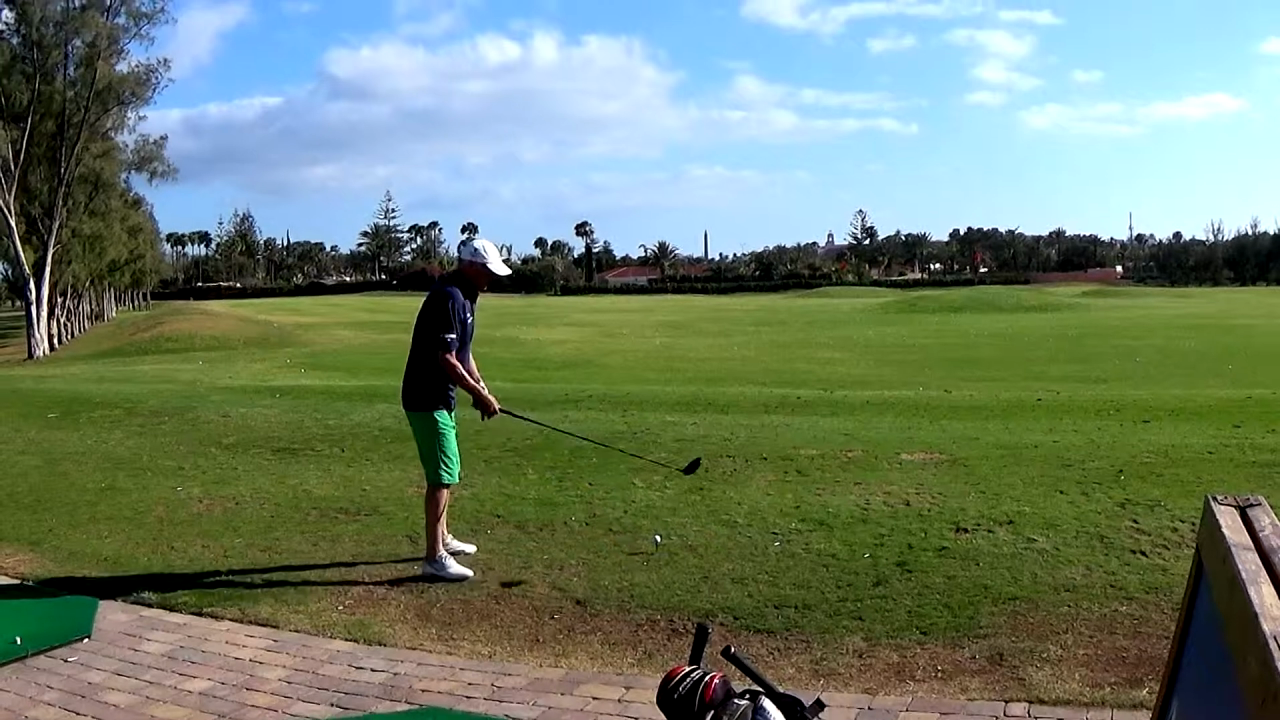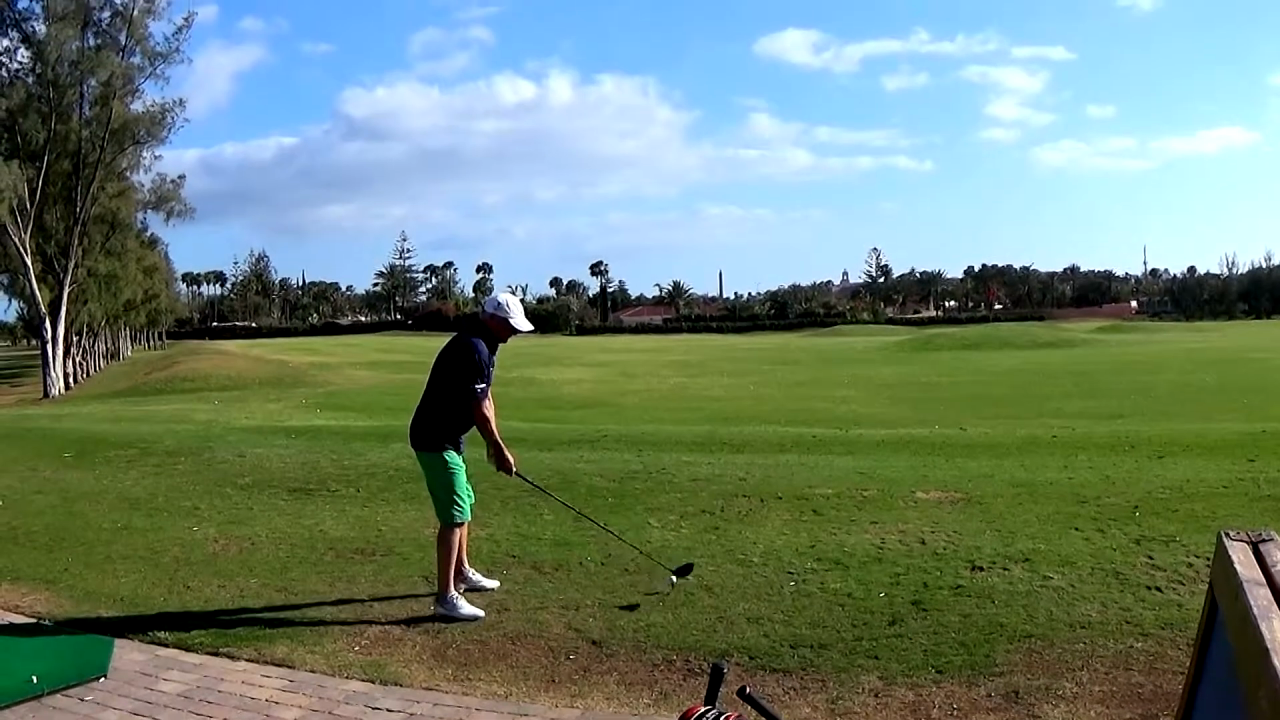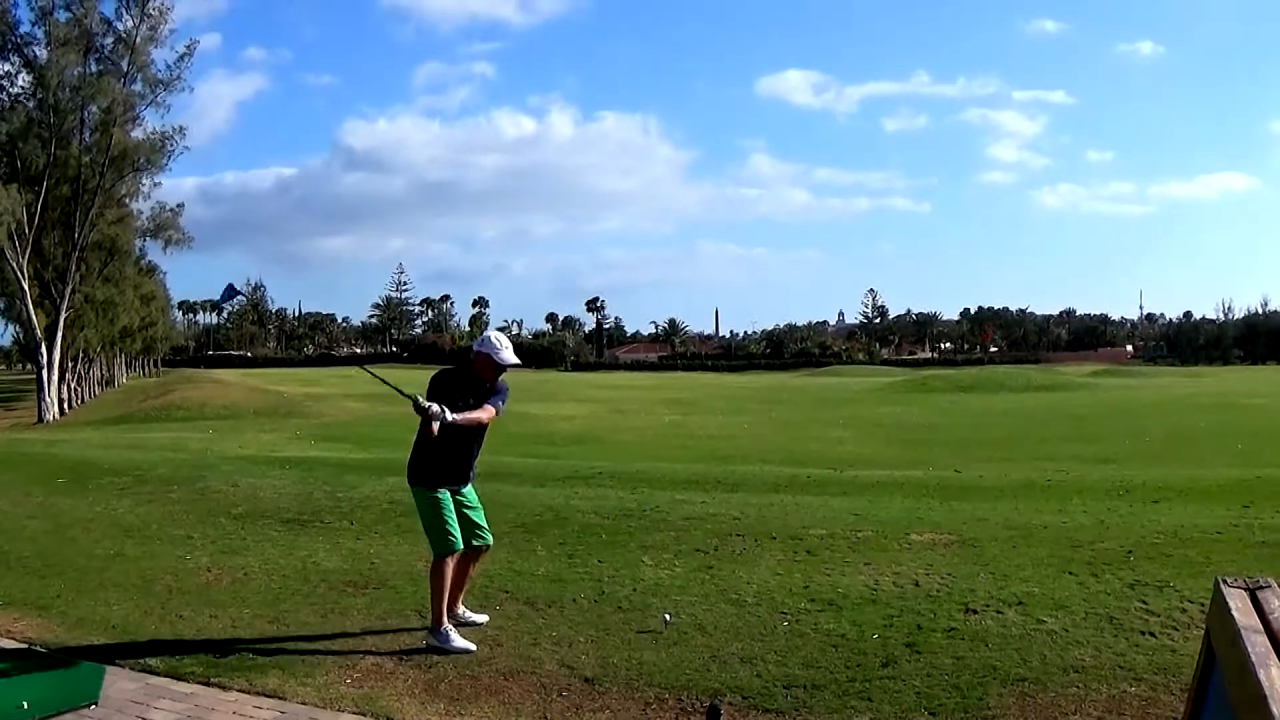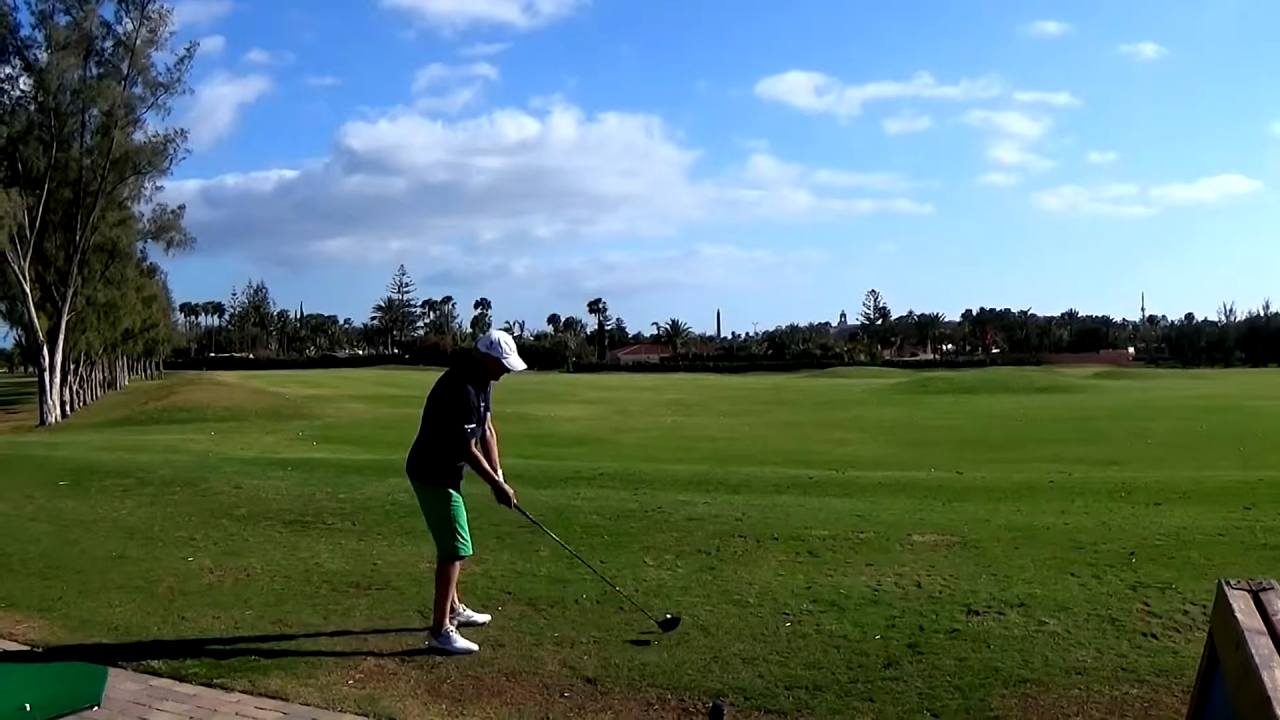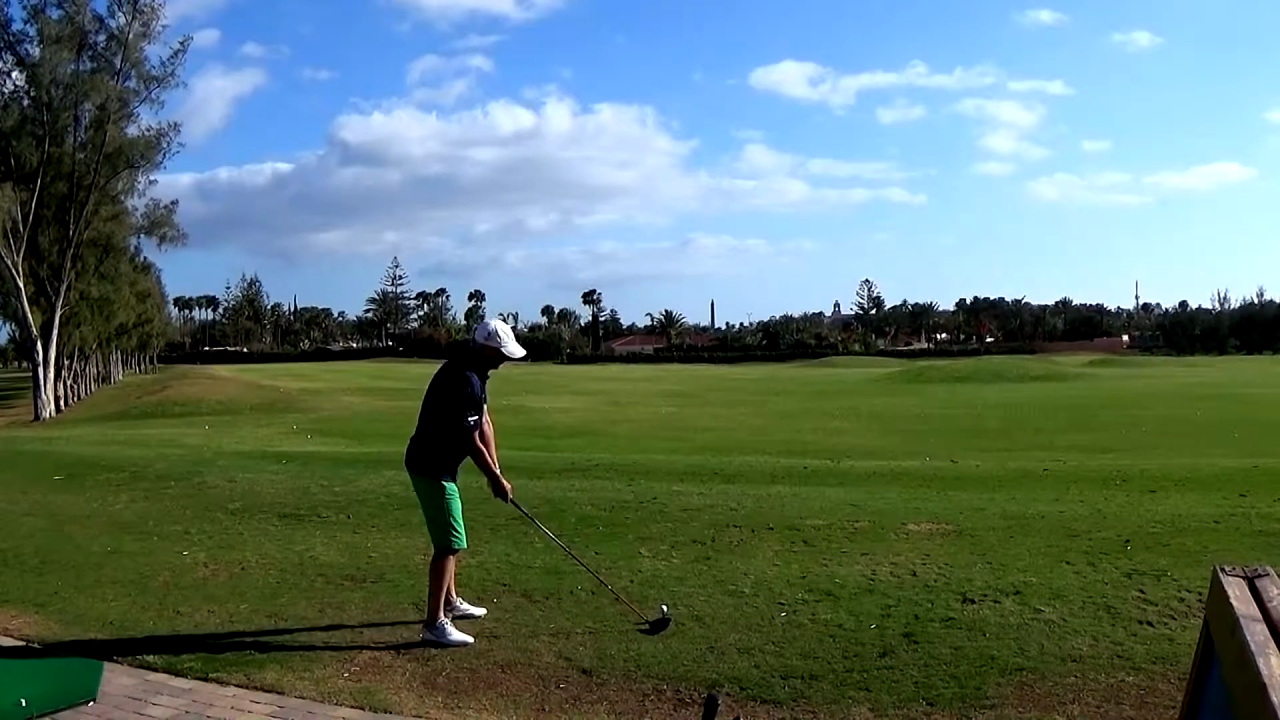
dt=1s
person 1, frame 1
left shoulder: (462, 295)
right shoulder: (449, 298)
right elbow: (447, 360)
left wrist: (480, 385)
right wrist: (480, 395)
left hip: (437, 396)
right hip: (428, 399)
left knee: (446, 472)
right knee: (442, 476)
left ankle: (442, 538)
right ankle: (434, 557)
person 1, frame 2
left shoulder: (482, 344)
right shoulder: (472, 349)
left elbow: (485, 399)
right elbow: (479, 411)
left wrist: (494, 446)
right wrist: (501, 450)
left hip: (447, 436)
right hip: (435, 439)
left knee: (463, 506)
right knee: (454, 515)
left ankle: (462, 572)
right ankle: (446, 596)
person 1, frame 3
left shoulder: (498, 389)
right shoulder: (444, 381)
left elbow: (484, 416)
right elbow: (430, 434)
left wrist: (451, 416)
right wrist: (429, 417)
left hip: (461, 478)
right hip: (430, 476)
left knee: (479, 542)
right knee: (450, 547)
left ankle: (455, 608)
right ankle: (439, 628)
person 1, frame 4
left shoulder: (482, 381)
right shoulder: (461, 388)
left elbow: (487, 430)
right elbow: (469, 450)
left wrist: (499, 476)
right wrist: (497, 485)
left hip: (443, 470)
right hip: (434, 473)
left knee: (454, 544)
right knee: (455, 549)
left ankle: (453, 608)
right ankle: (441, 630)
person 1, frame 5
left shoulder: (471, 370)
right shoulder: (465, 380)
left elbow: (484, 422)
right elbow: (473, 442)
left wrist: (496, 472)
right wrist: (497, 479)
left hip: (438, 463)
right hip: (432, 467)
left knee: (450, 537)
right knee: (449, 543)
left ankle: (450, 602)
right ankle: (435, 623)
